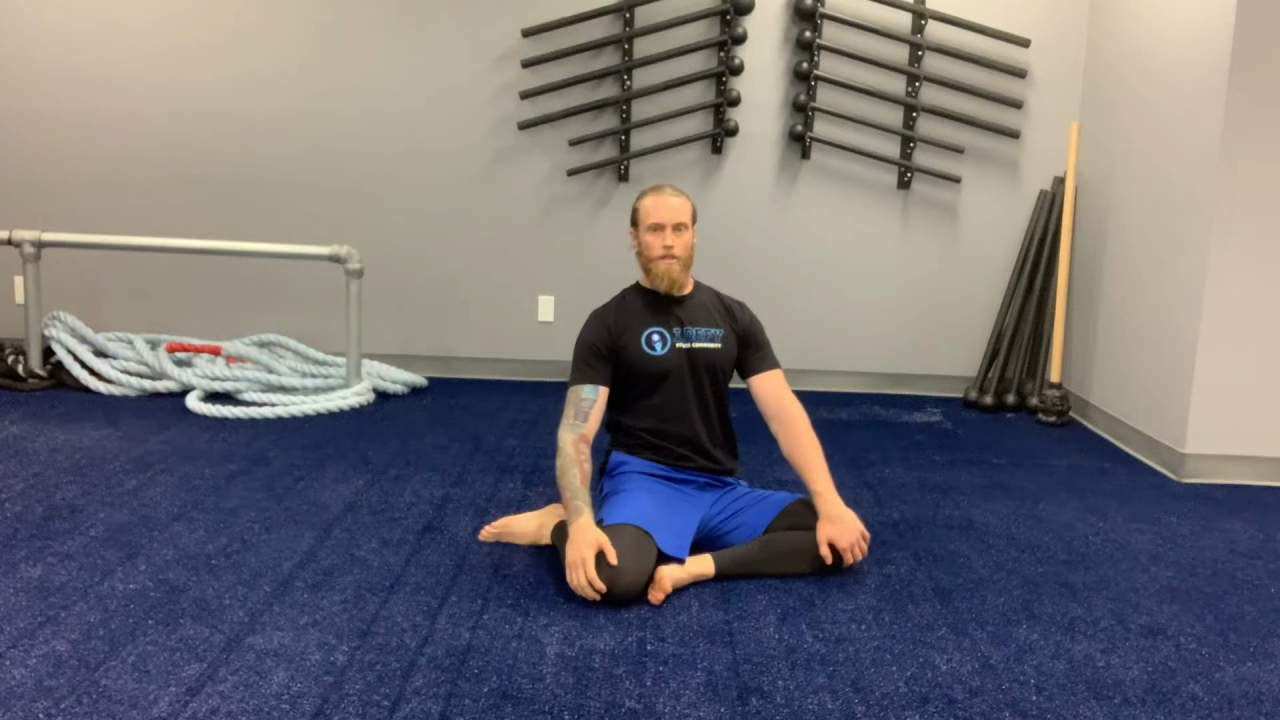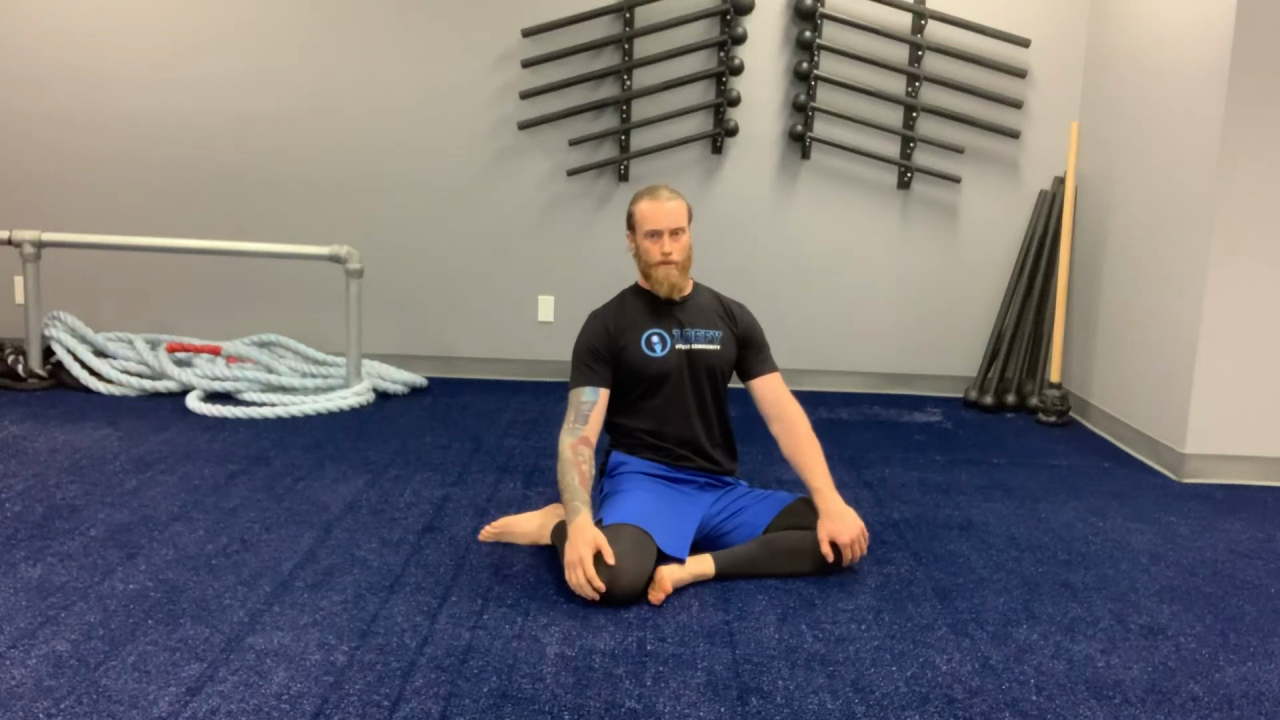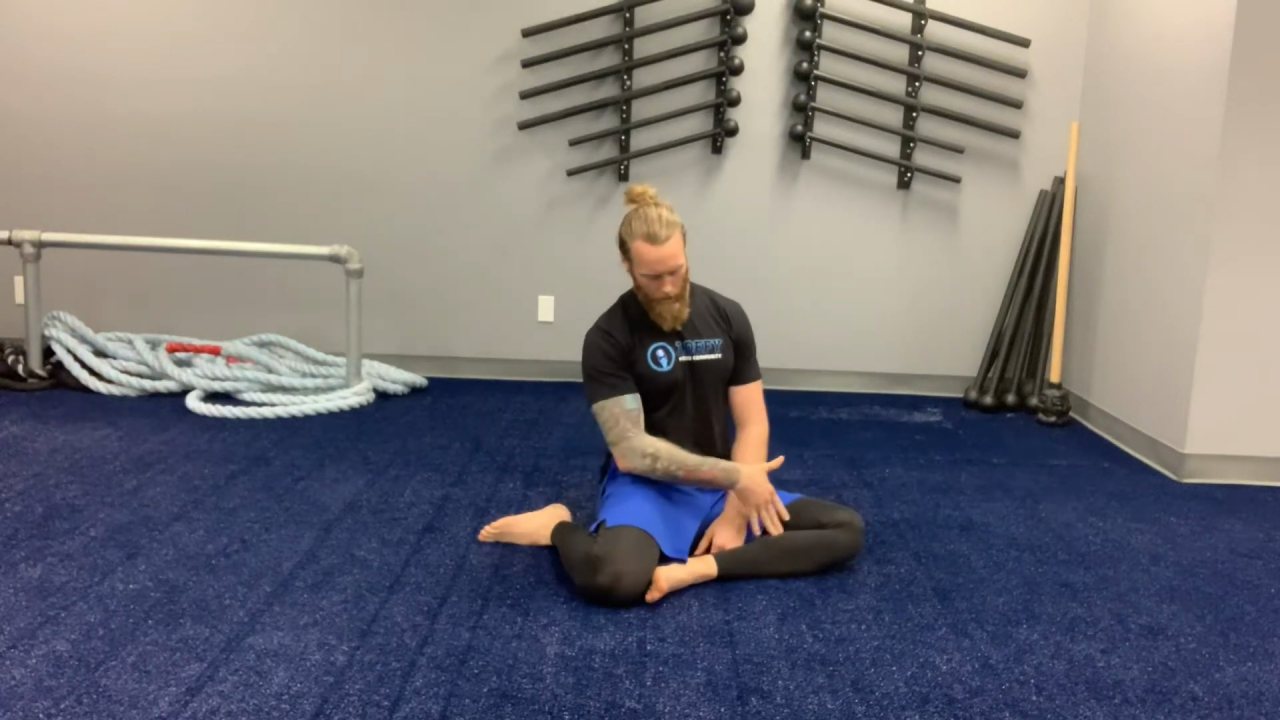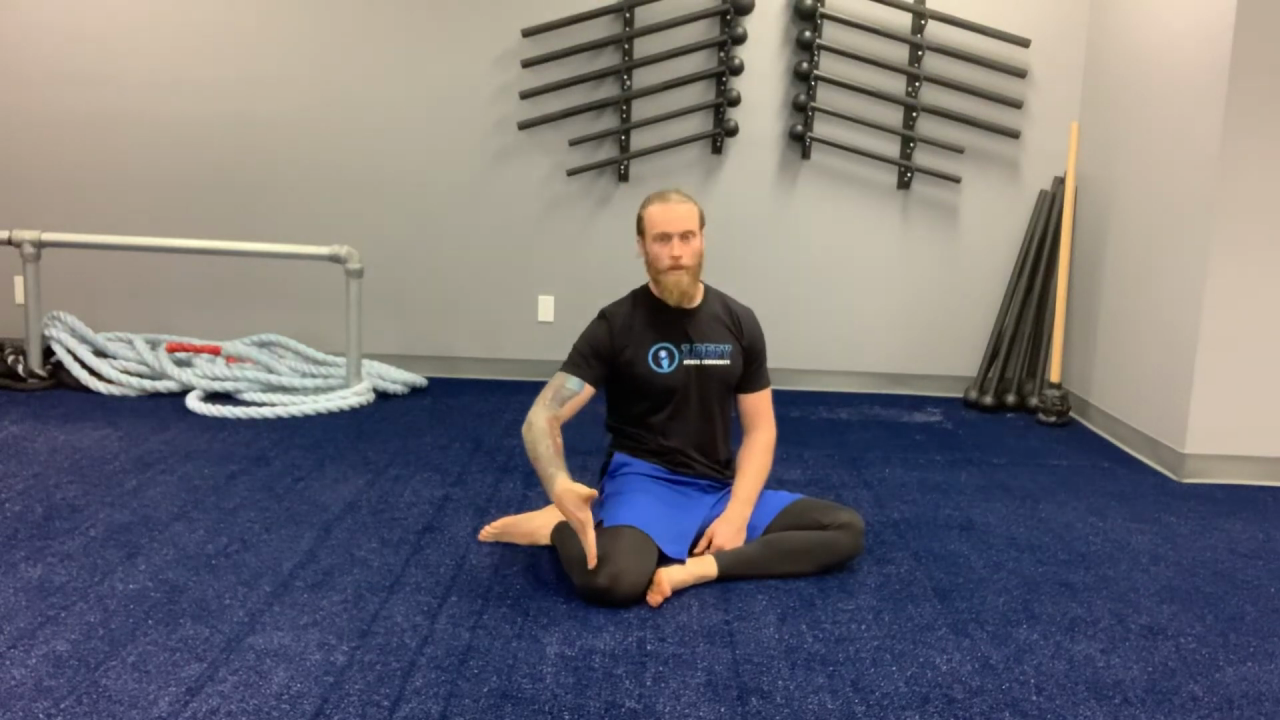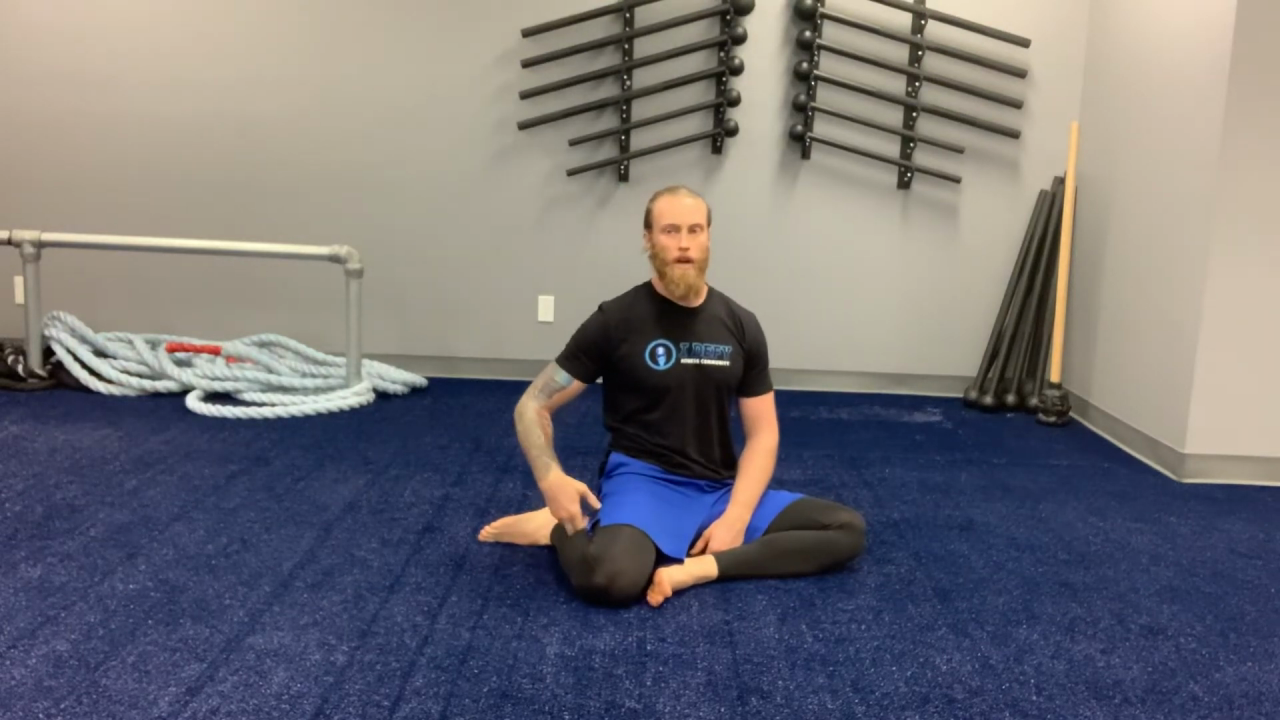
dt=1s
person 1, frame 1
left shoulder: (732, 316)
right shoulder: (609, 323)
left elbow: (783, 412)
right elbow: (577, 432)
left wrist: (830, 504)
right wrist: (581, 523)
left hip: (721, 489)
right hip: (644, 480)
left knee: (843, 540)
right knee: (616, 578)
left ankle: (695, 567)
right ankle: (559, 524)
person 1, frame 2
left shoulder: (732, 317)
right shoulder: (607, 325)
left elbow: (783, 414)
right elbow: (579, 434)
left wrist: (830, 502)
right wrist: (579, 523)
left hip: (720, 489)
right hip: (643, 480)
left knee: (841, 540)
right knee: (615, 578)
left ankle: (695, 567)
right ankle: (556, 525)
person 1, frame 3
left shoulder: (727, 317)
right shoulder: (609, 337)
left elbow: (752, 425)
right elbow: (630, 450)
left wrist: (737, 510)
right wrist: (735, 477)
left hip: (720, 489)
right hip: (647, 487)
left knee: (846, 528)
right knee: (615, 579)
left ankle: (694, 569)
right ankle: (558, 528)
person 1, frame 4
left shoulder: (738, 321)
right shoulder: (615, 326)
left elbow: (759, 430)
right elbow: (542, 418)
left wrist: (737, 513)
right wrist: (559, 487)
left hip: (721, 488)
right hip: (646, 482)
left knee: (847, 528)
right knee: (614, 579)
left ankle: (696, 568)
right ankle: (555, 527)
person 1, frame 5
left shoulder: (740, 325)
right shoulder: (615, 321)
left elbow: (762, 435)
right elbow: (533, 405)
left wrist: (736, 517)
right wrist: (552, 477)
left hip: (720, 489)
right hip: (643, 481)
left knee: (847, 529)
right knee: (612, 578)
left ankle: (695, 569)
right ankle: (555, 527)
